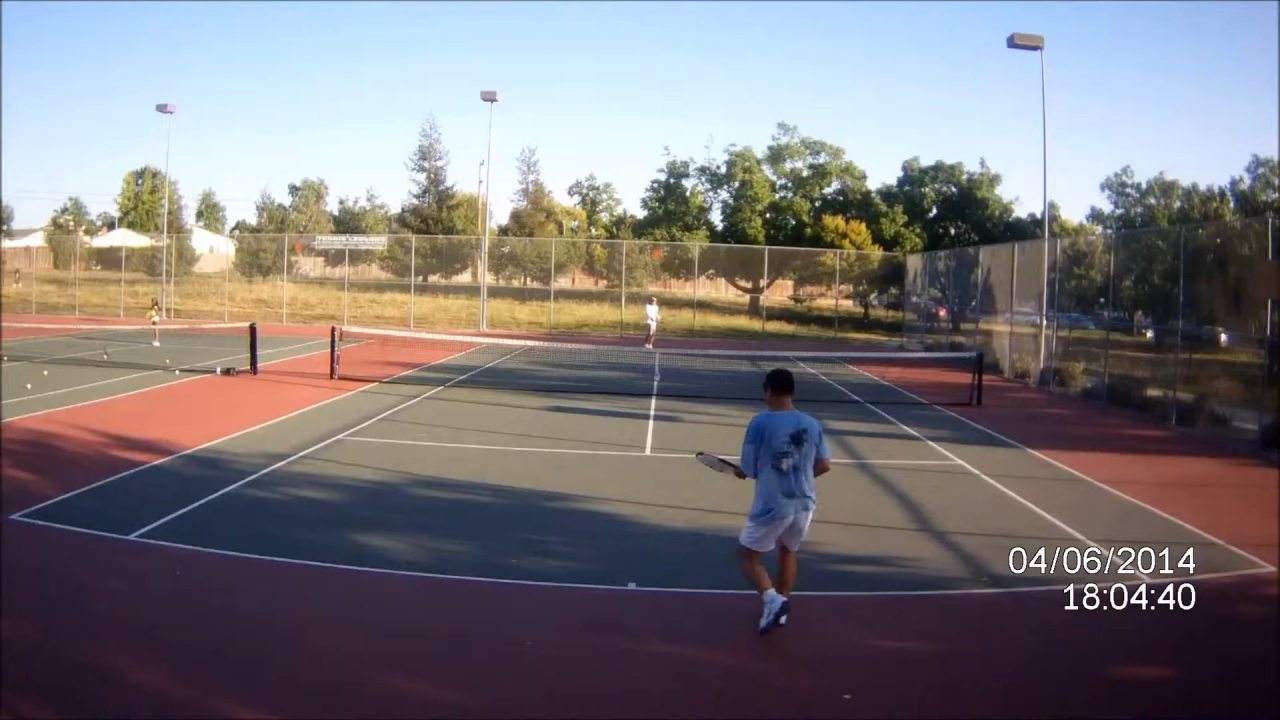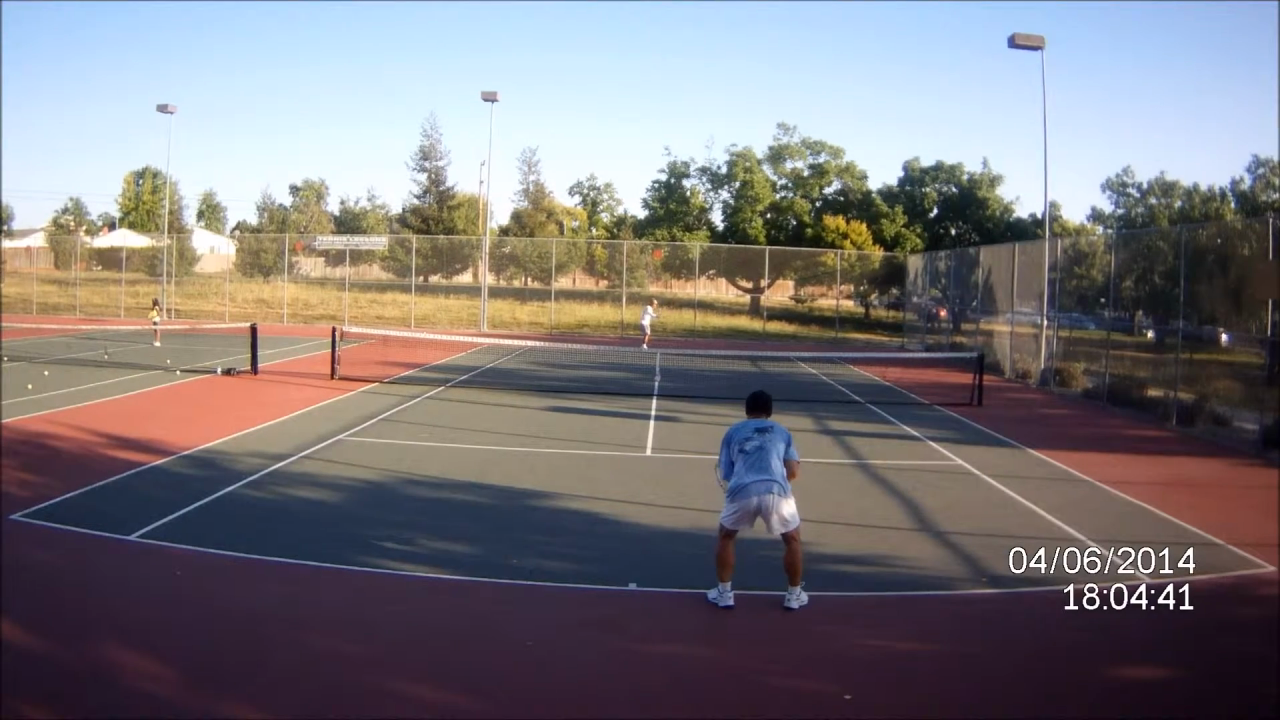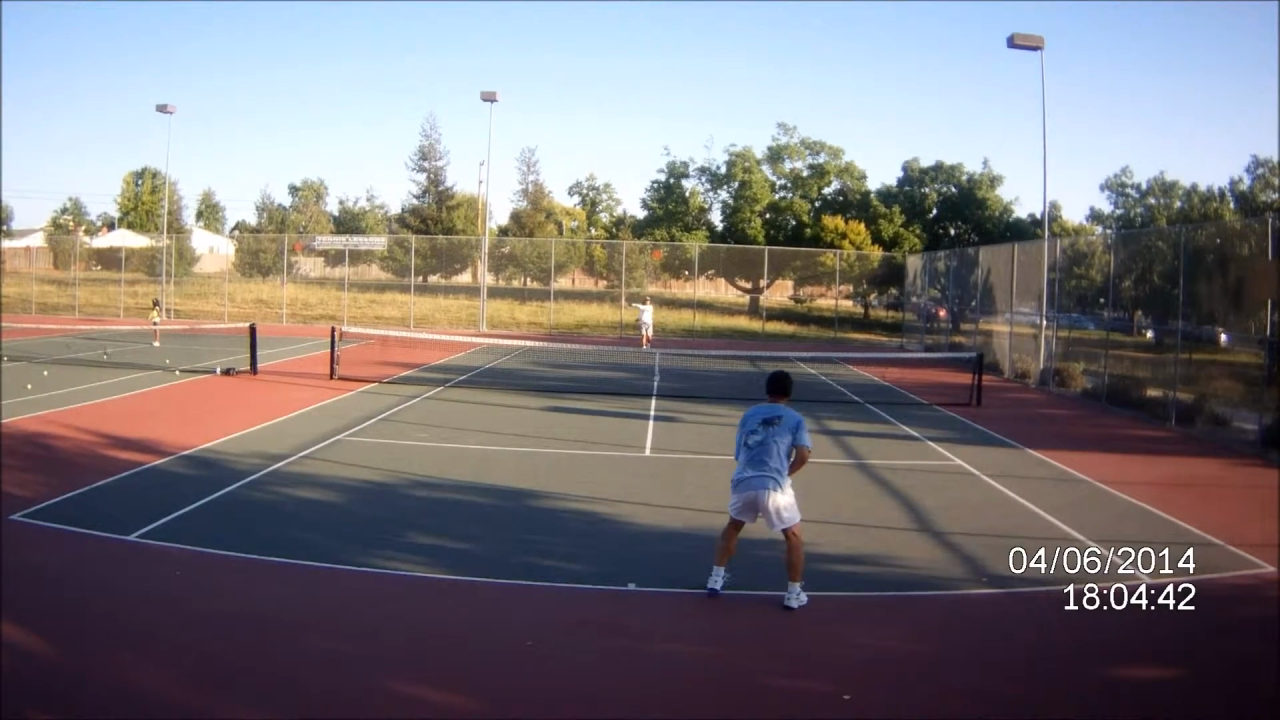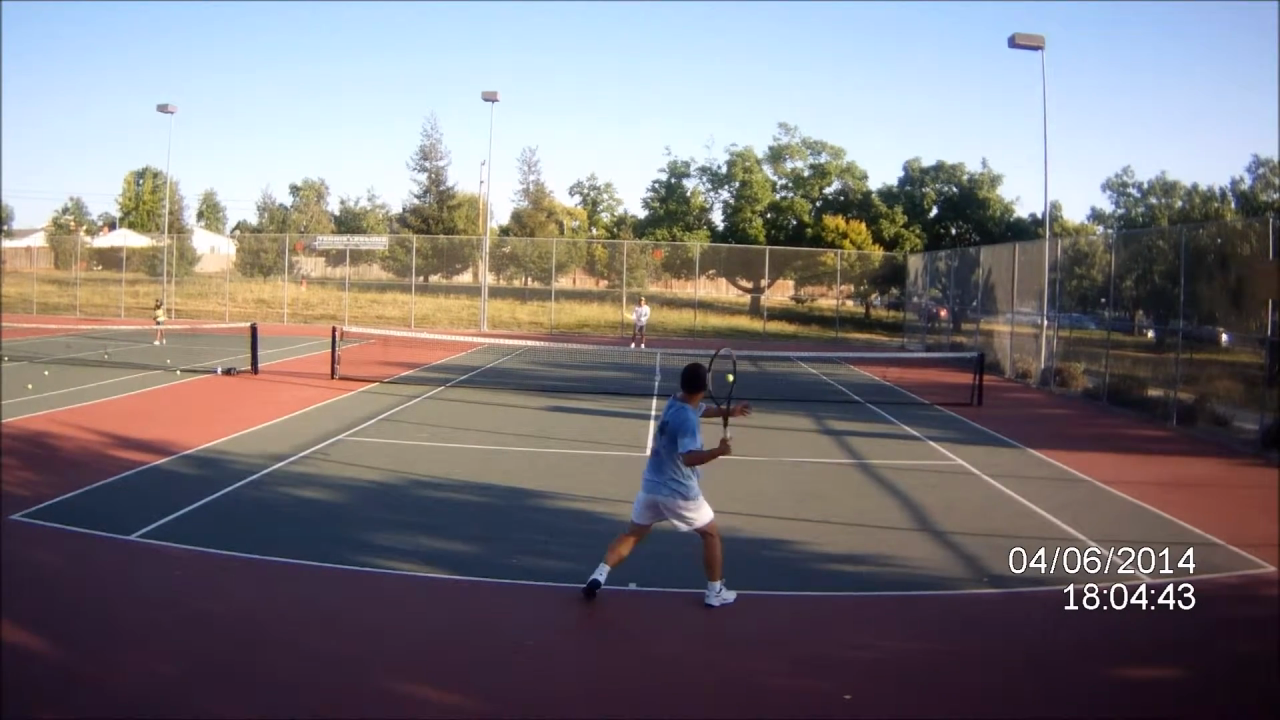
dt=1s
person 1, frame 1
left shoulder: (759, 423)
right shoulder: (813, 425)
left elbow: (748, 471)
right elbow: (823, 466)
left hip: (770, 507)
right hip: (803, 505)
left knee: (747, 559)
right knee: (787, 552)
left ankle: (773, 599)
right ankle: (781, 610)
person 1, frame 2
left shoulder: (733, 432)
right shoulder: (782, 432)
left elbow: (726, 473)
right elbow: (793, 471)
left hip: (742, 492)
right hip: (776, 491)
left knee: (725, 537)
right knee: (792, 540)
left ankle: (724, 592)
right ankle: (794, 595)
person 1, frame 3
left shoulder: (749, 414)
right shoulder: (796, 419)
right elbow: (803, 455)
left hip: (743, 483)
right hip: (774, 487)
left knee: (733, 526)
right knee: (794, 538)
left ankle: (716, 577)
right ankle: (794, 593)
person 1, frame 4
left shoulder: (675, 402)
right shoulder: (690, 421)
left elbow: (702, 410)
right elbow: (689, 458)
left wrist: (729, 411)
right wrist: (718, 452)
left hip: (651, 487)
right hip: (679, 492)
left knee: (632, 534)
right knee: (711, 534)
left ankle: (599, 576)
right ankle: (715, 591)
